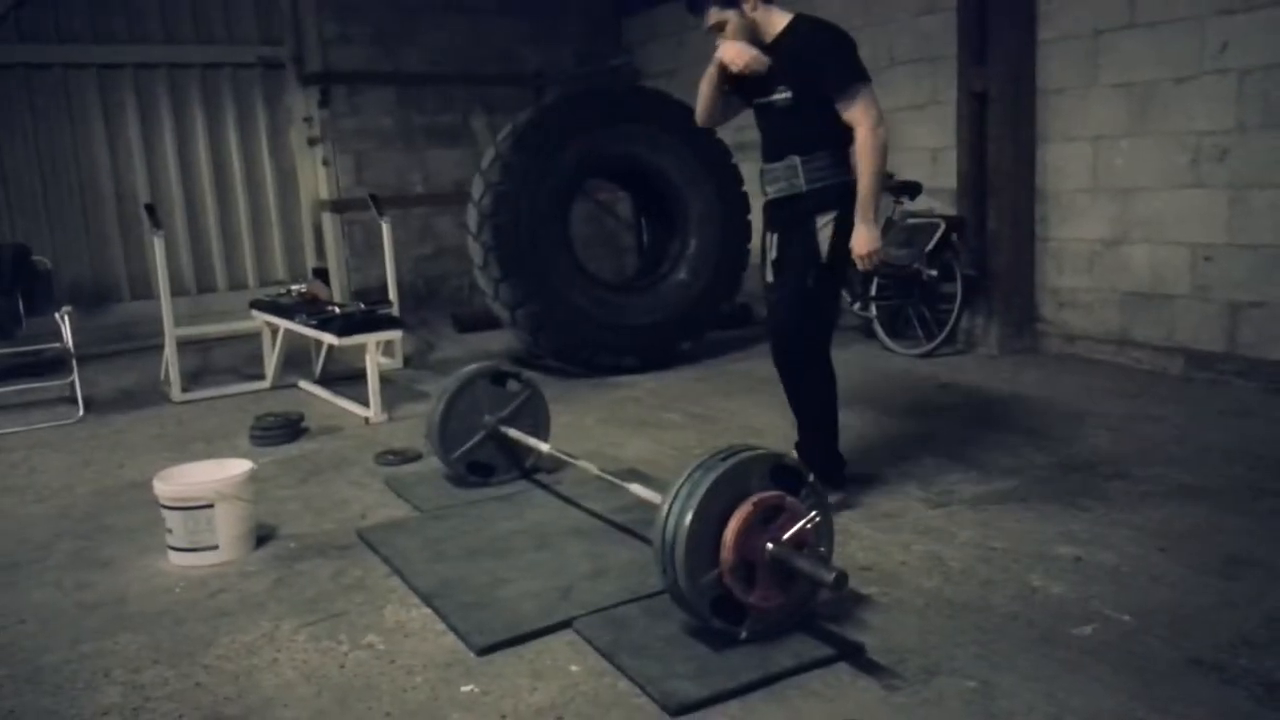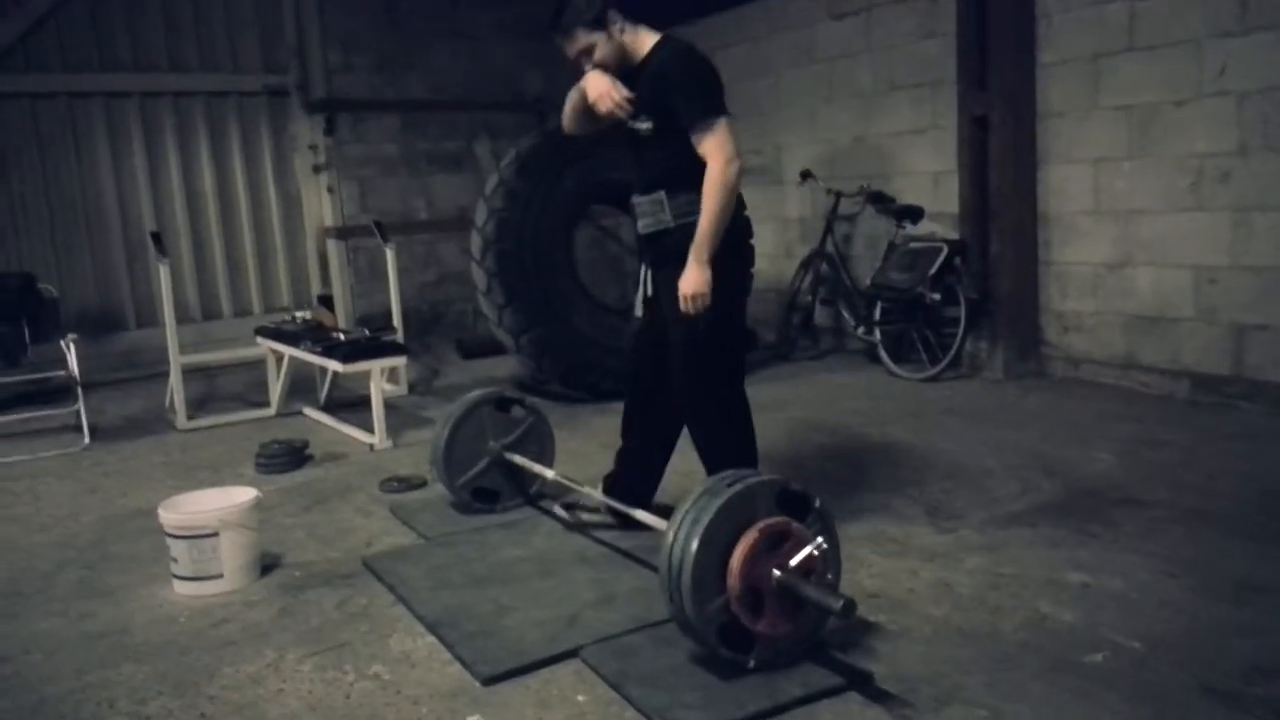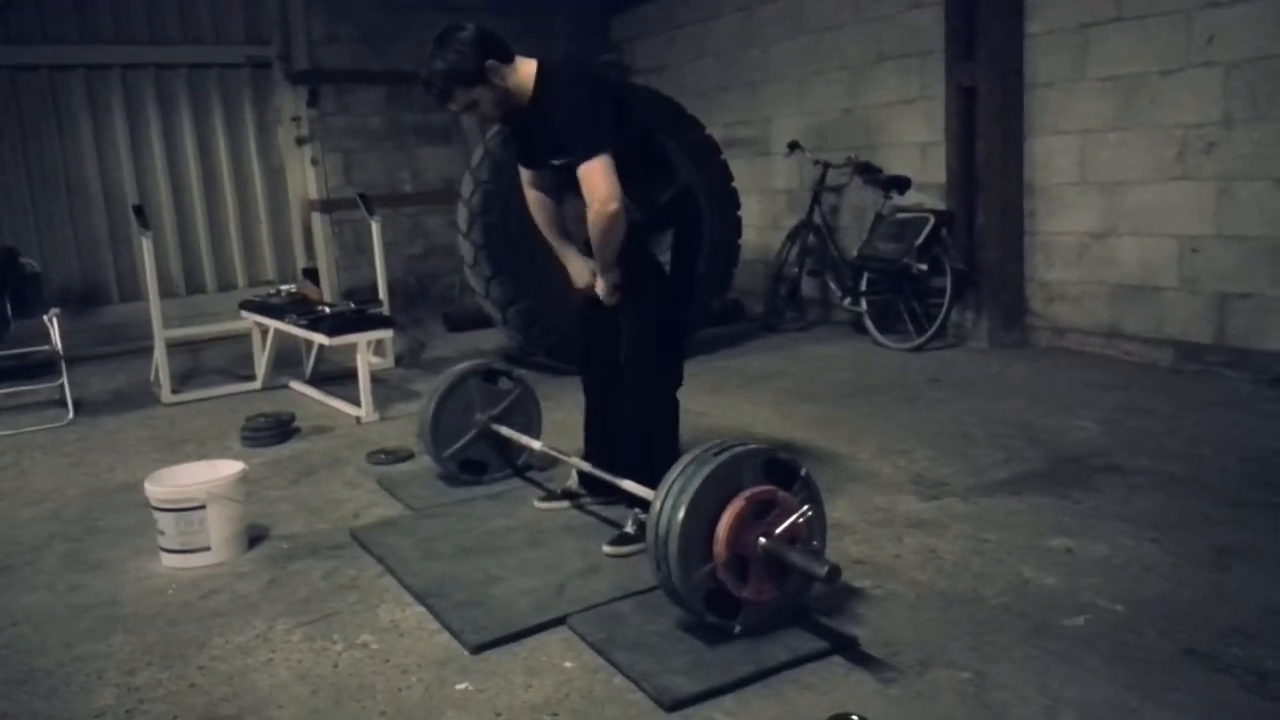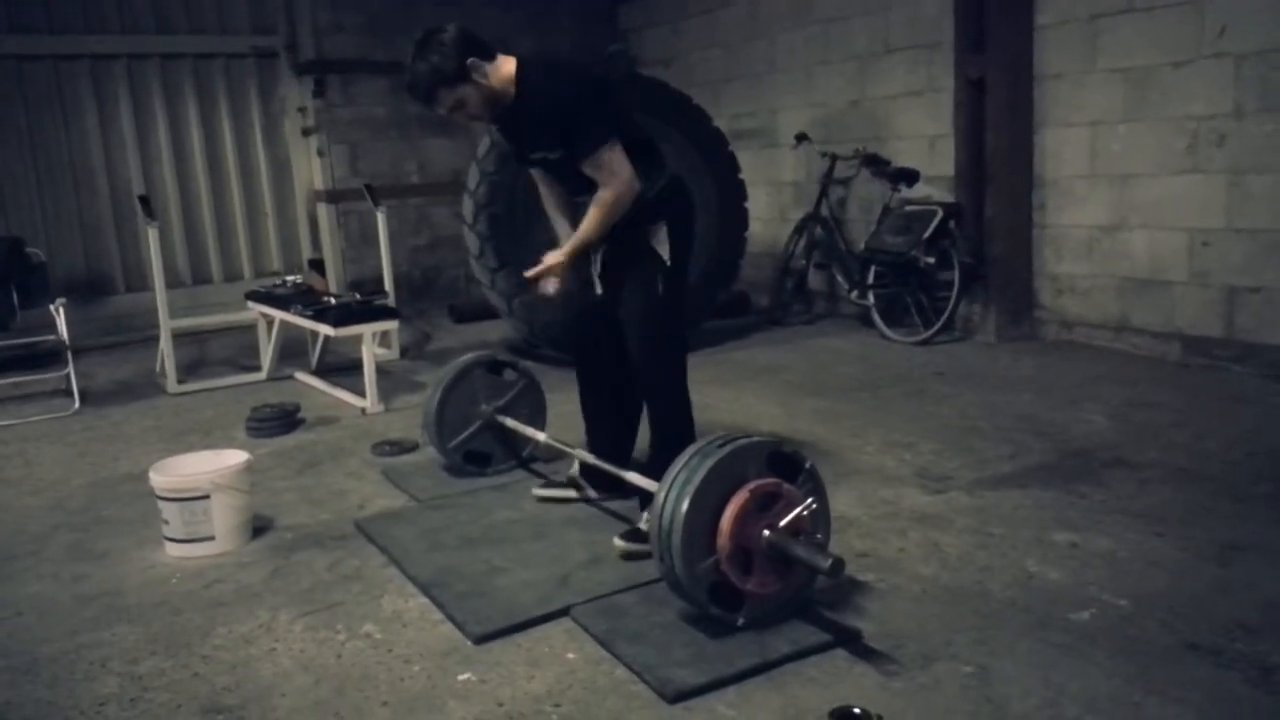
dt=1s
person 1, frame 1
left shoulder: (817, 42)
right shoulder: (752, 59)
left elbow: (869, 127)
right elbow: (708, 117)
left wrist: (866, 220)
right wrist: (719, 59)
left hip: (823, 214)
right hip: (783, 216)
left knee: (796, 340)
right knee: (796, 341)
left ankle: (820, 468)
right ankle: (817, 461)
person 1, frame 2
left shoulder: (678, 67)
right shoulder: (630, 75)
left elbow: (724, 162)
right elbow: (574, 125)
left wrist: (699, 262)
right wrist: (589, 82)
left hip: (698, 255)
right hip: (661, 252)
left knee: (707, 389)
right knee: (648, 382)
right ankle: (626, 495)
person 1, frame 3
left shoulder: (570, 96)
right shoulder: (521, 109)
left elbow: (605, 204)
right elbow: (537, 188)
left wrist: (606, 272)
right wrist: (572, 257)
right hip: (621, 228)
left knee: (644, 364)
right knee: (598, 355)
left ankle: (654, 502)
right ankle: (601, 475)
person 1, frame 4
left shoulder: (558, 91)
right shoulder: (508, 111)
left elbow: (621, 183)
left wrist: (568, 254)
right wrist: (565, 244)
left hip: (653, 217)
right hip: (607, 222)
left knee: (653, 355)
right knee: (593, 347)
right ankle: (604, 471)
